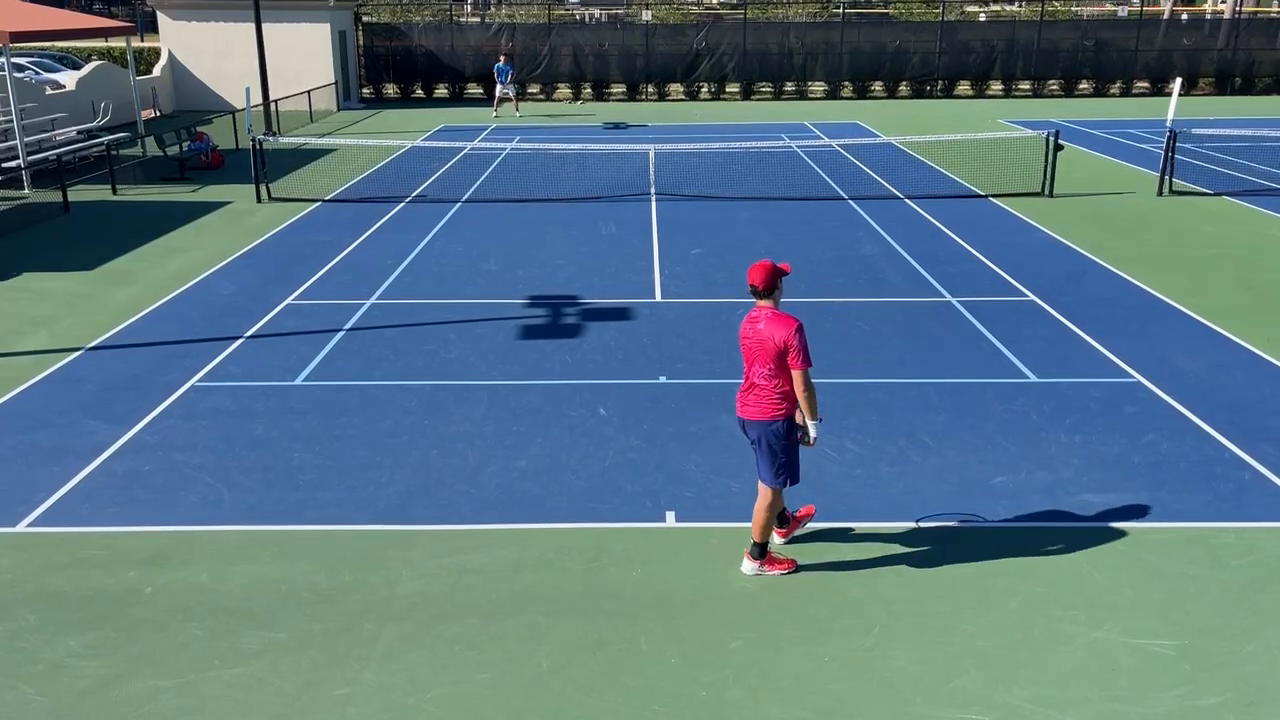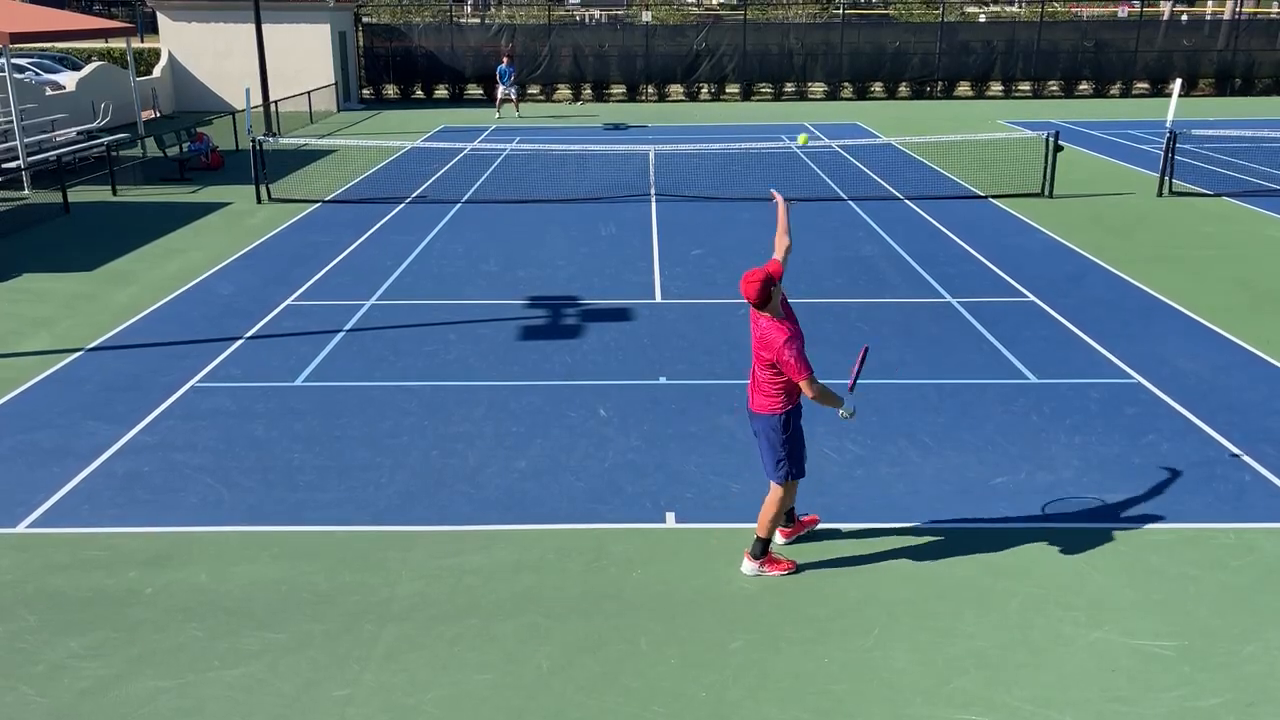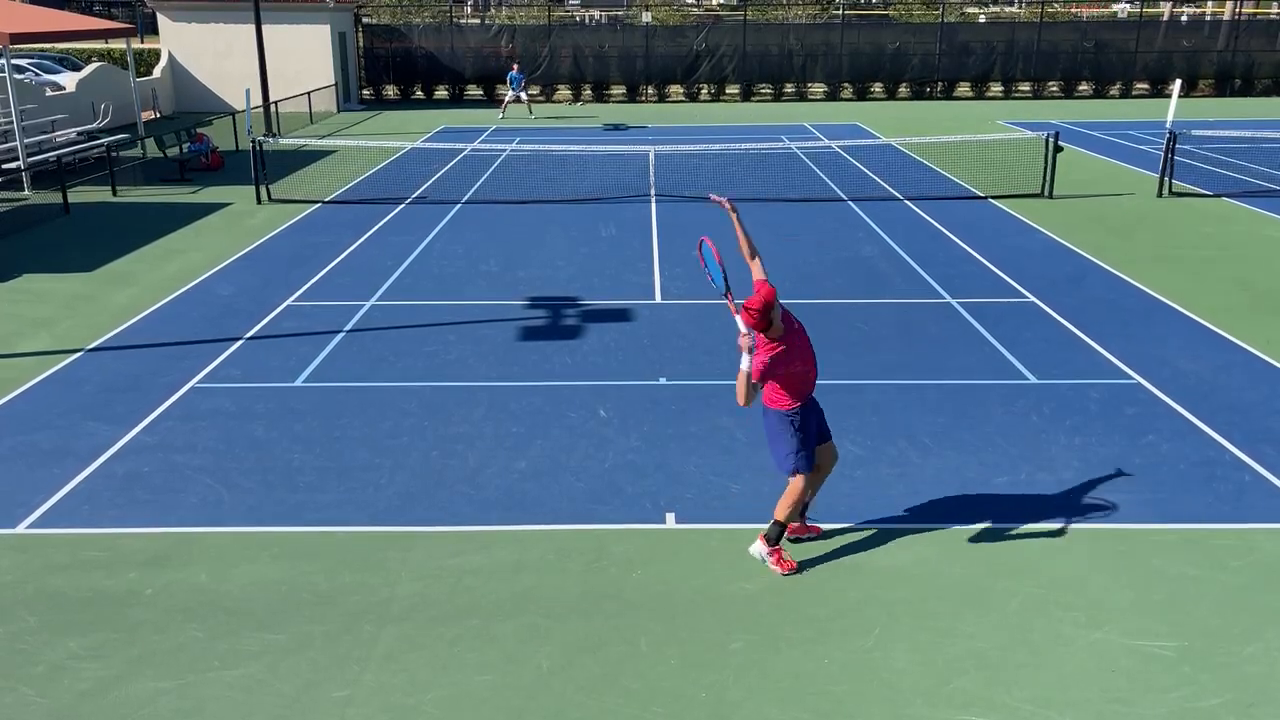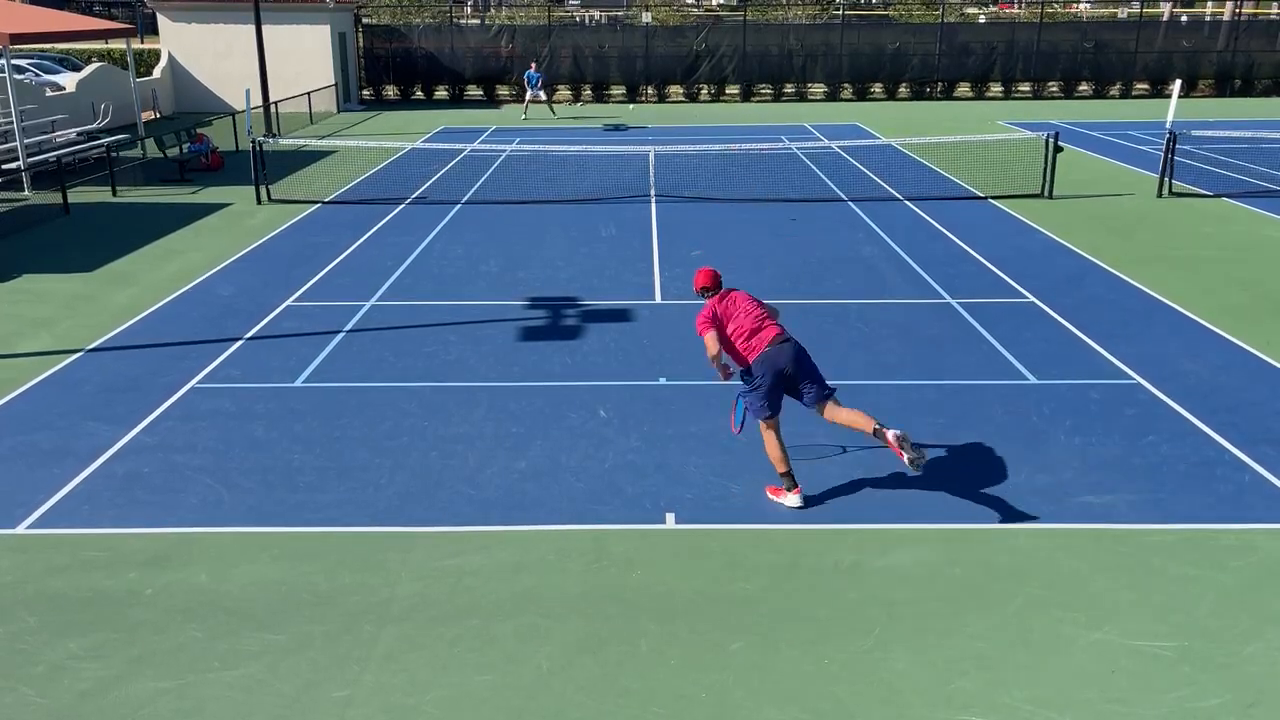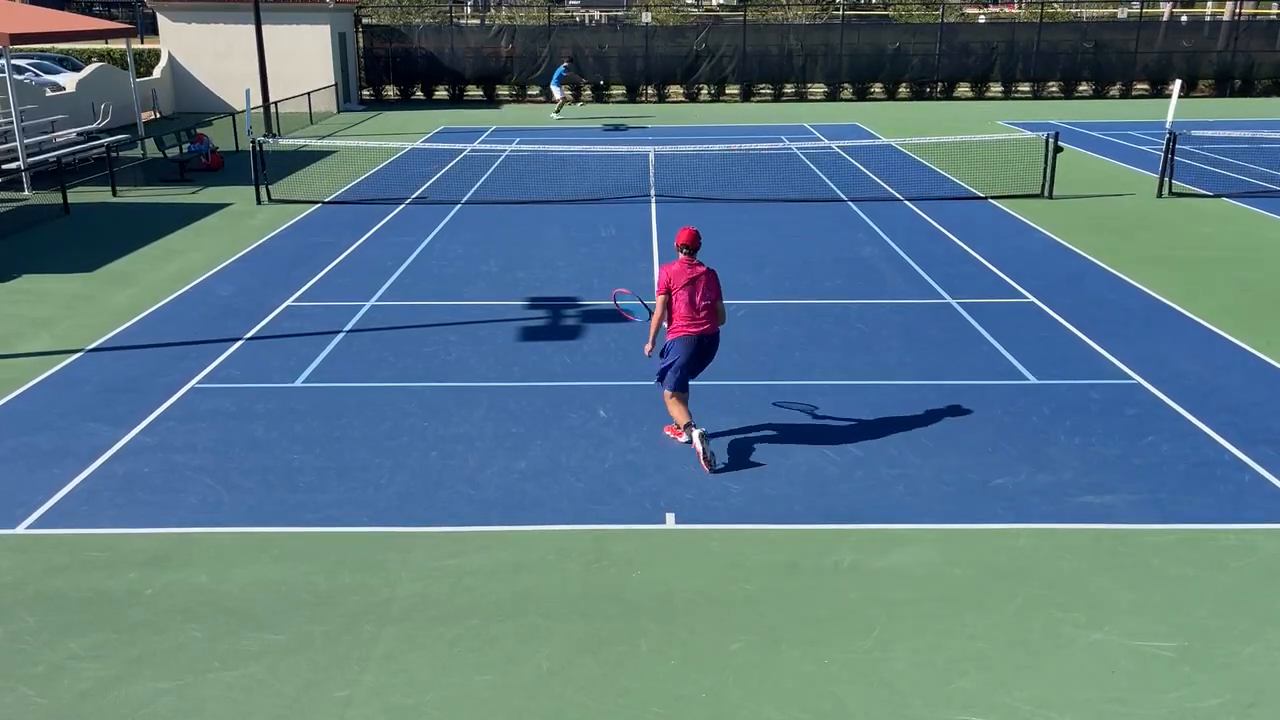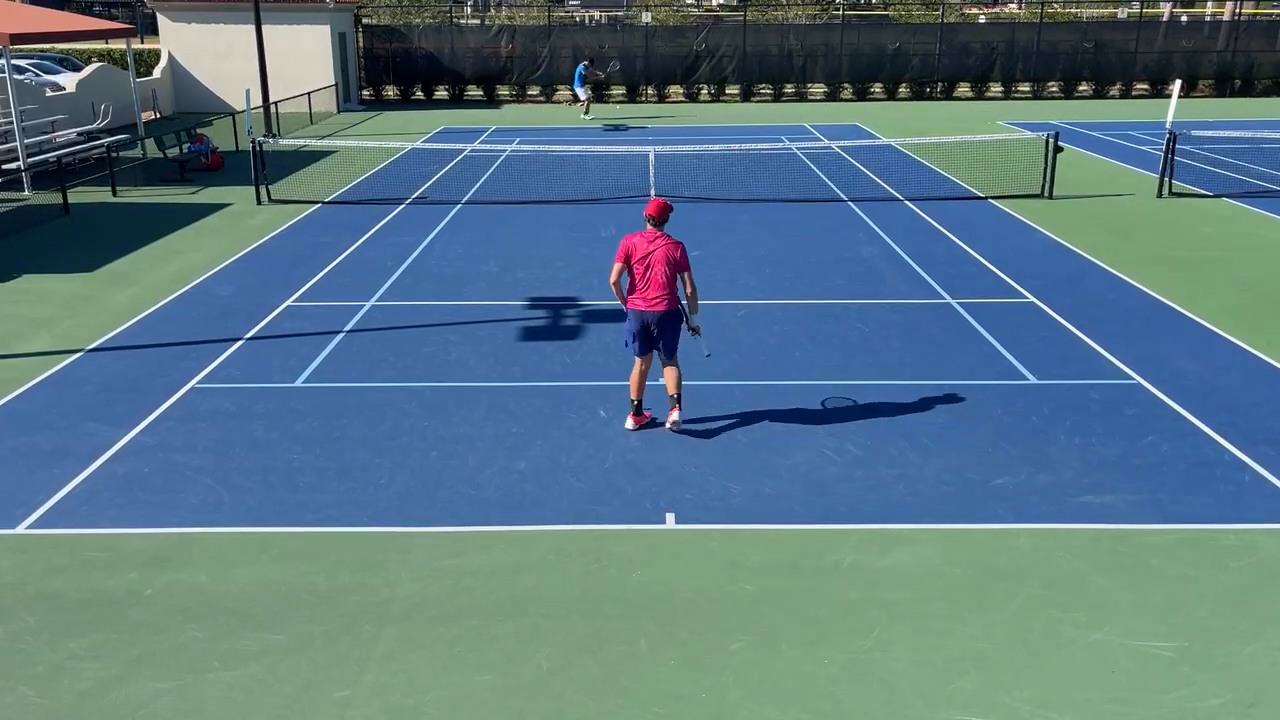
dt=0.5s
person 1, frame 1
left shoulder: (748, 322)
right shoulder: (790, 327)
right elbow: (802, 386)
left wrist: (795, 411)
right wrist: (812, 423)
left hip: (747, 410)
right hip: (772, 417)
left knee: (772, 476)
right knee: (770, 487)
left ankle: (783, 523)
right ankle: (756, 557)
person 1, frame 2
left shoulder: (760, 299)
right shoulder: (783, 341)
left elbow: (783, 246)
right elbow: (811, 390)
left wrist: (781, 206)
right wrist: (842, 405)
left hip: (763, 404)
right hip: (776, 413)
left knee: (790, 471)
right knee: (782, 485)
left ankle: (788, 524)
right ankle: (757, 557)
person 1, frame 3
left shoulder: (765, 303)
right shoulder: (765, 357)
left elbow: (754, 263)
right elbow: (743, 400)
left wrist: (734, 217)
right wrist: (746, 359)
left hip: (800, 403)
right hip: (787, 413)
left knee: (826, 457)
right knee: (802, 483)
left ankle: (796, 523)
right ankle: (767, 544)
person 1, frame 4
left shoulder: (705, 315)
right shoulder: (740, 295)
left elbow: (714, 350)
right elbow: (774, 313)
left wrist: (721, 369)
left hip: (759, 368)
right hip: (787, 349)
left knee: (768, 428)
right knee: (832, 409)
left ankle: (790, 489)
right ankle: (885, 433)
person 1, frame 5
left shoulder: (668, 271)
right shoulder: (710, 274)
left elbow: (659, 313)
right elbow: (721, 318)
left wrist: (650, 342)
left hip: (682, 339)
right hip: (710, 340)
left knee: (672, 398)
right knee: (679, 380)
left ankle: (694, 432)
right ankle: (682, 428)
person 1, frame 6
left shoulder: (629, 242)
right shoulder: (676, 247)
left elbow: (614, 280)
right elbow: (689, 289)
left wrist: (624, 300)
right wrist: (693, 319)
left hip: (637, 312)
right hip: (666, 313)
left knee: (642, 362)
right knee: (670, 361)
left ankle: (635, 415)
right ankle: (675, 408)
